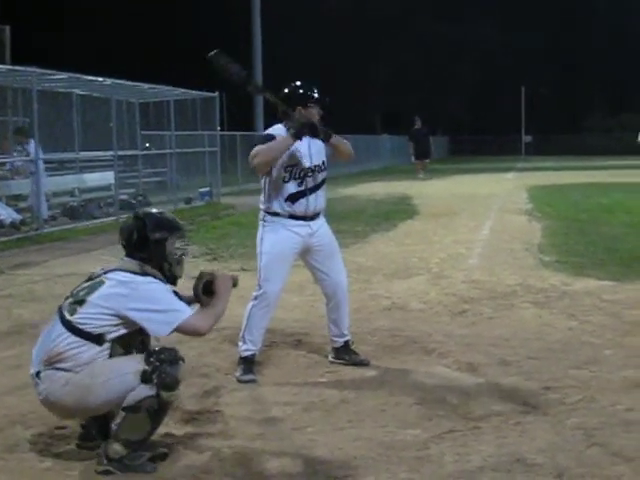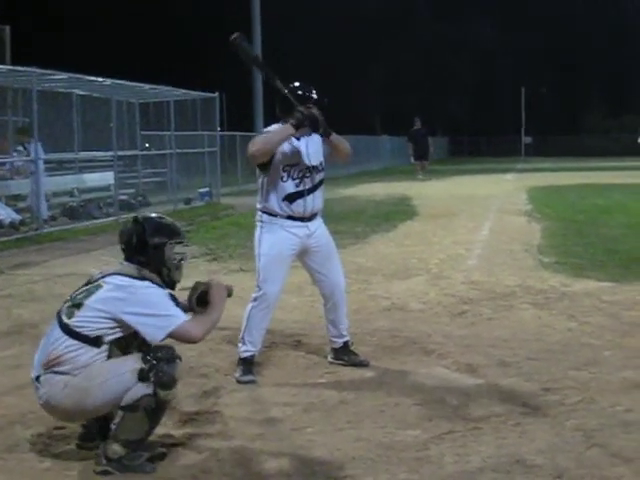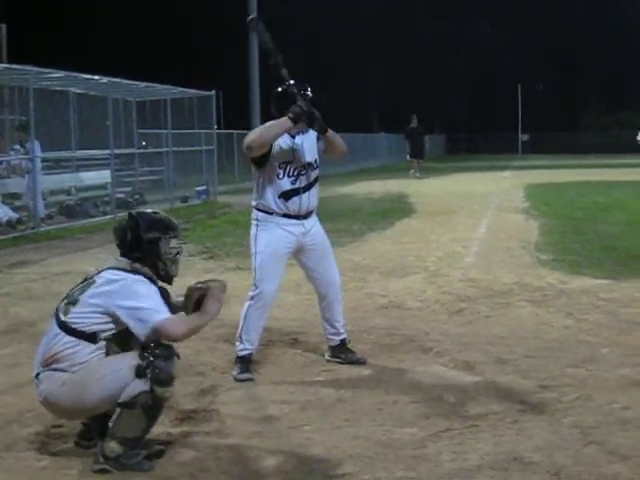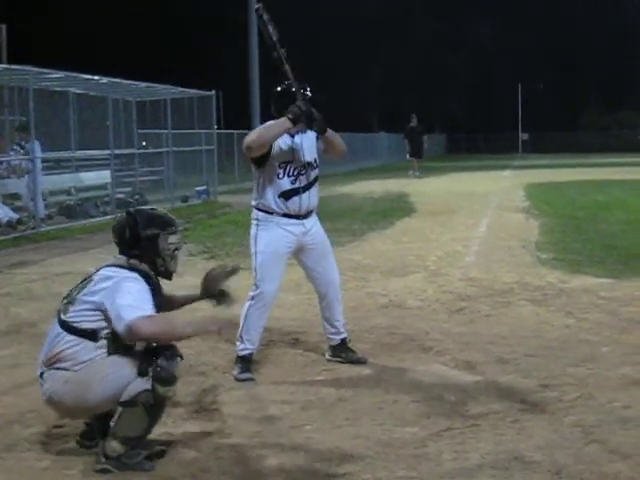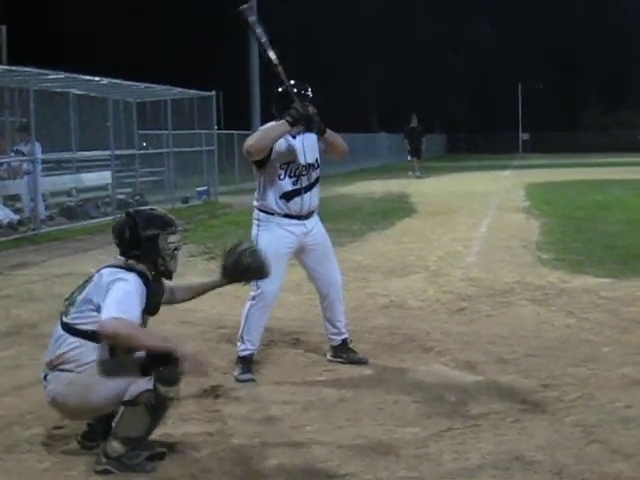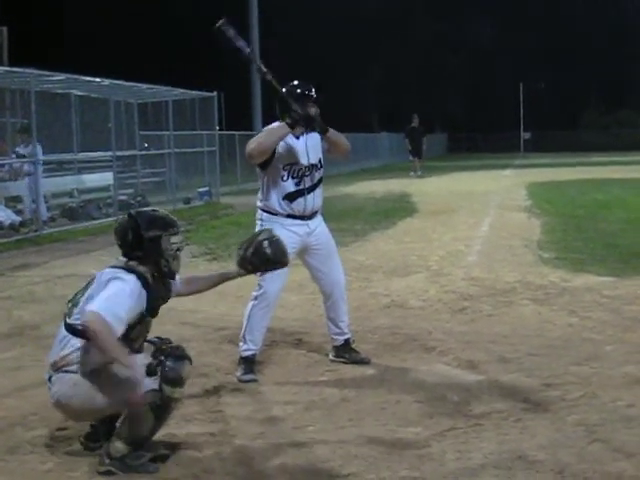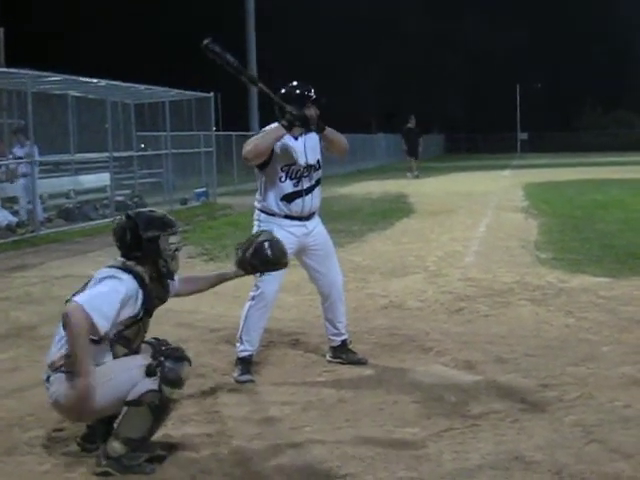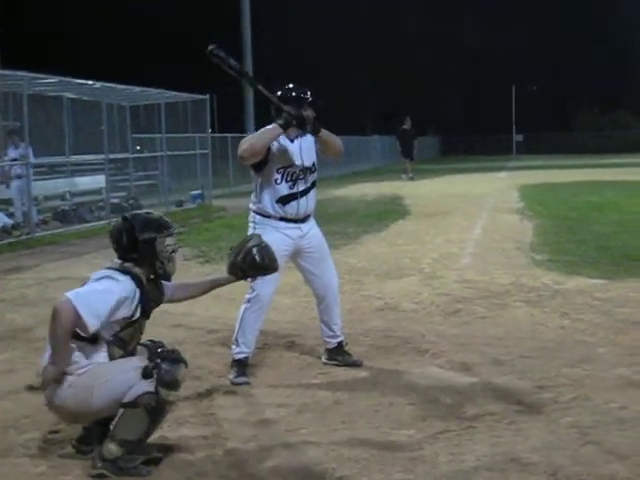
dt=0.1s
person 1, frame 1
left shoulder: (318, 134)
right shoulder: (272, 137)
left elbow: (348, 153)
right elbow: (257, 163)
left wrist: (325, 136)
right wrist: (292, 135)
left hip: (316, 225)
right hip: (279, 227)
left knee: (337, 285)
right knee: (267, 291)
left ankle: (341, 346)
right ankle: (247, 356)
person 1, frame 2
left shoulder: (316, 136)
right shoulder: (272, 138)
left elbow: (345, 153)
right elbow: (254, 153)
left wrist: (326, 131)
right wrist: (293, 126)
left hip: (314, 226)
right hip: (277, 228)
left knee: (335, 286)
right knee: (267, 293)
left ankle: (340, 347)
right ankle: (246, 357)
person 1, frame 3
left shoulder: (311, 134)
right shoulder: (269, 134)
left elbow: (340, 150)
right elbow: (249, 145)
left wrist: (322, 128)
right wrist: (291, 120)
left hip: (309, 223)
right hip: (273, 226)
left knee: (330, 284)
right knee: (263, 291)
left ankle: (337, 344)
right ankle: (243, 355)
person 1, frame 4
left shoulder: (311, 133)
right shoulder: (268, 134)
left elbow: (340, 149)
right elbow: (249, 146)
left wrist: (321, 127)
right wrist: (289, 121)
left hip: (309, 223)
right hip: (273, 226)
left knee: (330, 284)
right knee: (263, 290)
left ankle: (338, 344)
right ankle: (244, 355)
person 1, frame 5
left shoulder: (311, 134)
right shoulder: (269, 135)
left elbow: (341, 150)
right elbow: (250, 150)
left wrist: (321, 128)
right wrist: (289, 123)
left hip: (310, 224)
right hip: (274, 226)
left knee: (332, 284)
right knee: (264, 291)
left ankle: (339, 345)
right ankle: (245, 356)
person 1, frame 6
left shoulder: (315, 134)
right shoulder: (273, 135)
left elbow: (344, 148)
right elbow: (252, 153)
left wrist: (322, 128)
right wrist: (289, 125)
left hip: (314, 224)
right hip: (277, 227)
left knee: (335, 284)
right knee: (267, 291)
left ankle: (341, 344)
right ankle: (247, 356)
person 1, frame 7
left shoulder: (313, 134)
right shoulder: (270, 136)
left elbow: (342, 147)
right elbow: (248, 154)
left wrist: (319, 127)
right wrist: (285, 126)
left hip: (311, 224)
right hip: (275, 227)
left knee: (333, 284)
right knee: (264, 292)
left ankle: (338, 345)
right ankle: (244, 357)
person 1, frame 8
left shoulder: (309, 137)
right shoulder: (268, 141)
left elbow: (337, 149)
right elbow: (243, 153)
left wrist: (315, 128)
right wrist: (282, 125)
left hip: (306, 227)
right hip: (270, 229)
left knee: (329, 286)
right knee: (260, 294)
left ankle: (334, 347)
right ankle: (240, 359)
person 2, frame 1
left shoulder: (124, 272)
right shoulder: (140, 286)
left elbow: (165, 300)
right elbow: (200, 325)
left wrist: (197, 297)
right wrist: (222, 293)
left hip: (57, 370)
right hip: (62, 384)
left knee: (137, 347)
right knee: (166, 366)
left ankle: (97, 430)
right ankle: (118, 454)
person 2, frame 2
left shoulder: (126, 278)
right shoulder: (138, 290)
left elbow: (162, 311)
right elbow: (193, 332)
right wrist: (215, 304)
left hip: (63, 375)
right hip: (62, 388)
left knee: (142, 350)
right knee: (163, 365)
left ankle: (98, 431)
right ankle: (117, 454)
person 2, frame 3
left shoulder: (123, 274)
right shoulder: (131, 284)
left elbow: (157, 309)
right elbow: (174, 330)
right wrist: (210, 309)
left hip: (62, 372)
right hip: (61, 385)
left knee: (142, 345)
right knee: (160, 361)
left ankle: (97, 429)
right ankle: (115, 452)
person 2, frame 4
left shoulder: (131, 272)
right shoulder: (128, 281)
left elbow: (160, 304)
right elbow: (147, 328)
left wrist: (202, 294)
right wrist: (200, 326)
left hip: (73, 374)
right hip: (66, 384)
left knee: (155, 349)
right knee: (164, 361)
left ankle: (99, 430)
right ankle: (117, 451)
person 2, frame 5
left shoulder: (135, 273)
right shoulder: (126, 281)
left elbow: (173, 294)
right elbow: (114, 328)
left wrist: (219, 281)
right wrist: (177, 349)
left hip: (81, 374)
right hip: (69, 385)
left knee: (158, 348)
right knee: (165, 362)
left ankle: (99, 431)
right ankle: (117, 452)
person 2, frame 6
left shoulder: (145, 276)
right shoulder: (127, 283)
left elbow: (185, 285)
right elbow: (93, 323)
left wrist: (235, 272)
right wrist: (130, 373)
left hip: (93, 377)
right hip: (72, 386)
left knee: (157, 351)
right knee: (172, 363)
left ankle: (103, 432)
right ankle: (121, 453)
person 2, frame 7
left shoulder: (144, 276)
right shoulder: (123, 282)
left elbow: (184, 285)
right elbow: (75, 313)
left wrist: (235, 273)
right wrist: (82, 378)
left hip: (95, 377)
right hip: (72, 387)
left knee: (156, 351)
right knee: (172, 363)
left ankle: (100, 433)
right ankle: (119, 454)
person 2, frame 8
left shoulder: (138, 280)
right shoulder: (122, 285)
left elbow: (180, 290)
right elbow: (64, 309)
left wrist: (228, 278)
right wrist: (57, 370)
left hip: (89, 380)
right hip: (73, 389)
left knee: (153, 354)
right knee: (170, 366)
left ankle: (96, 436)
right ankle: (113, 457)
